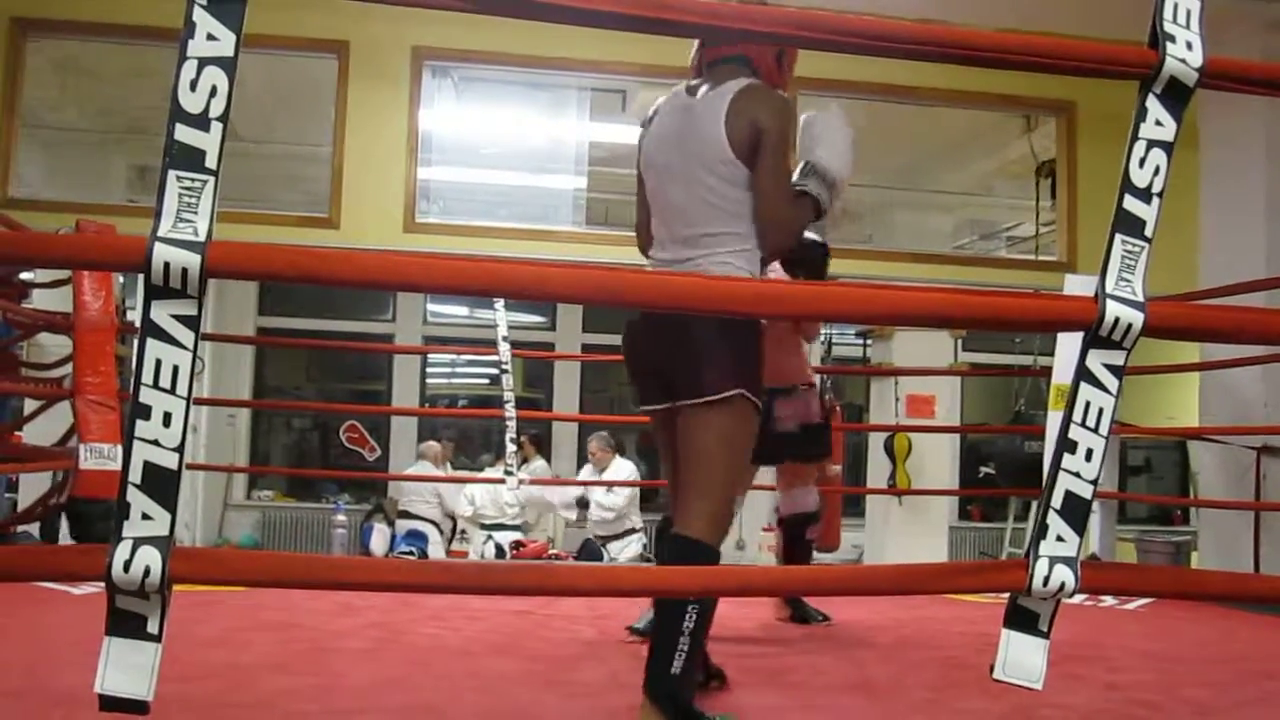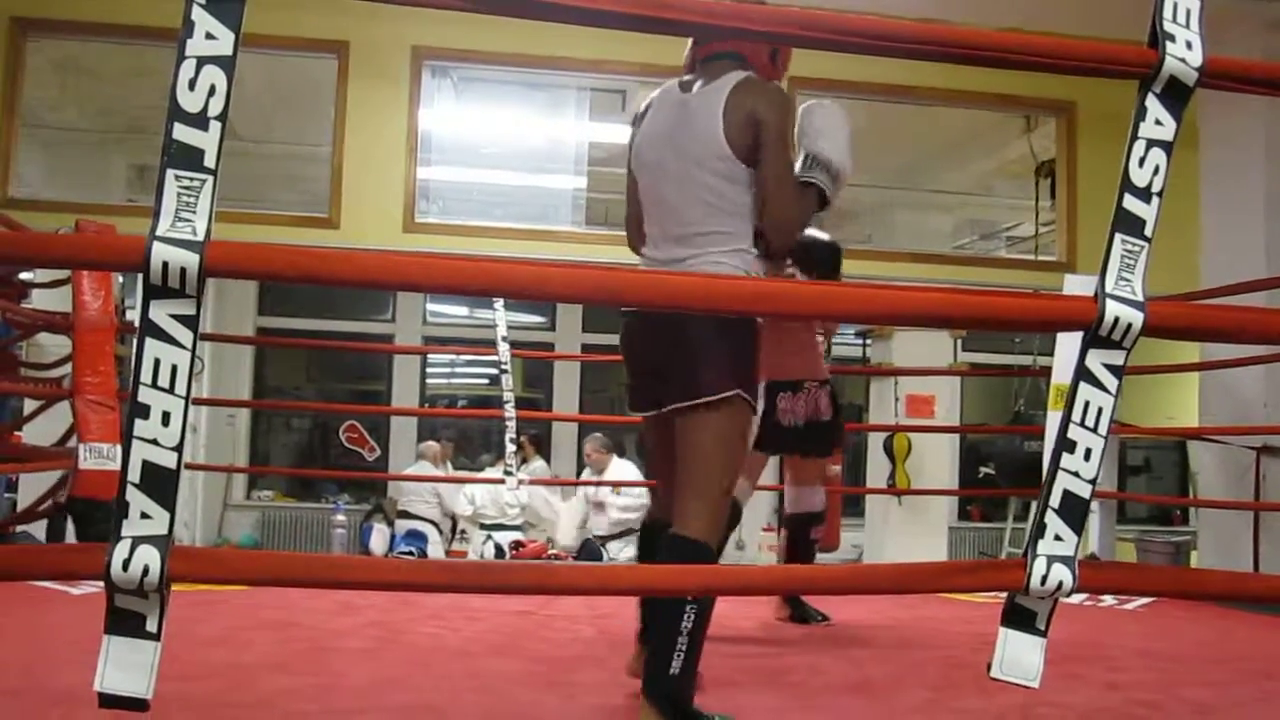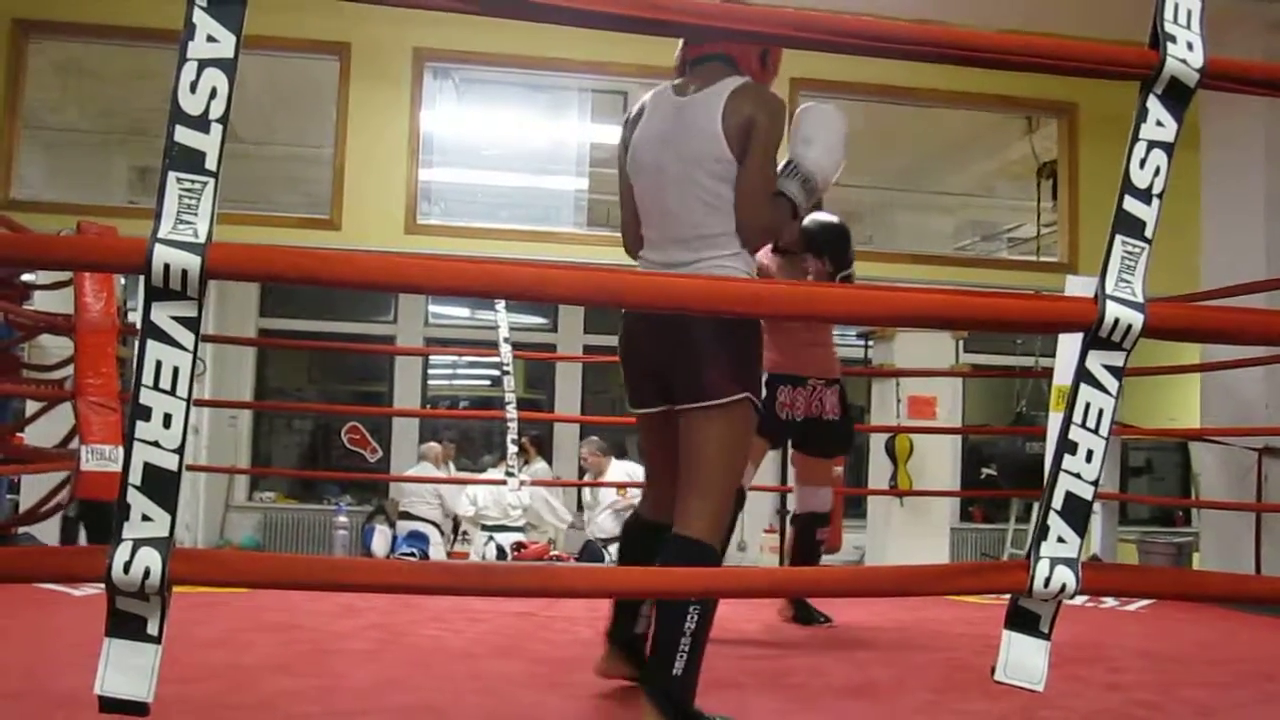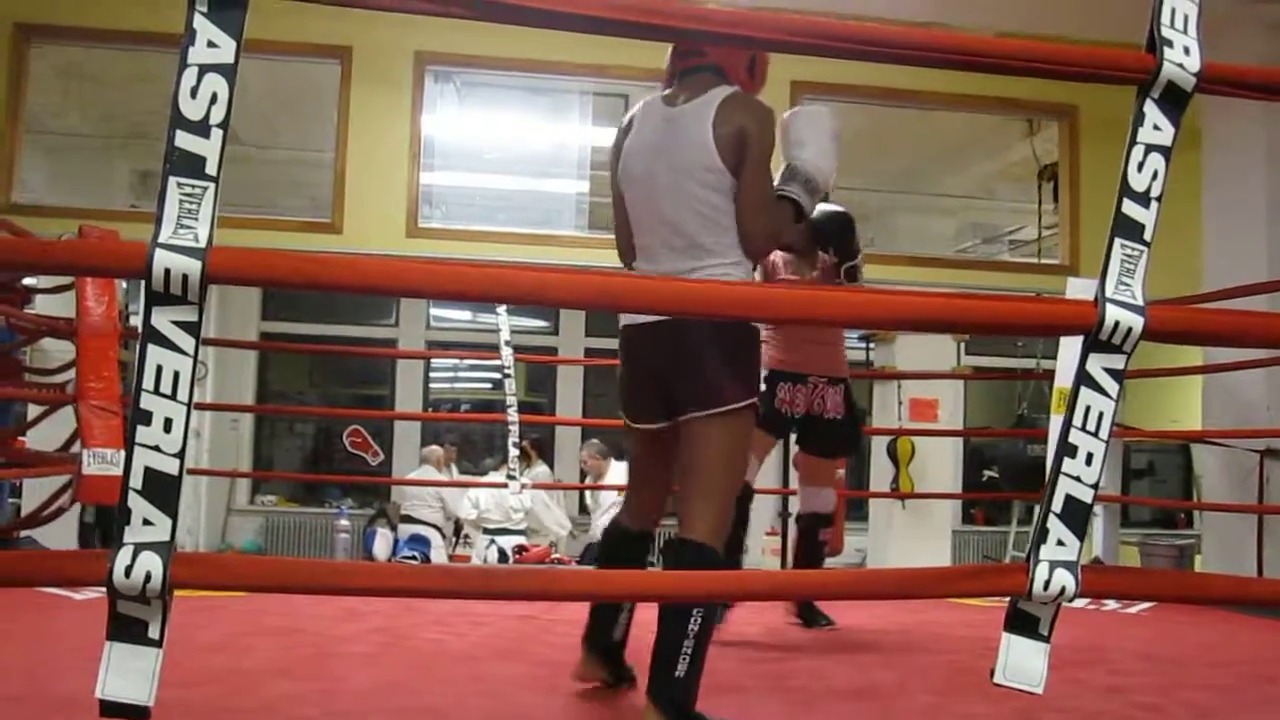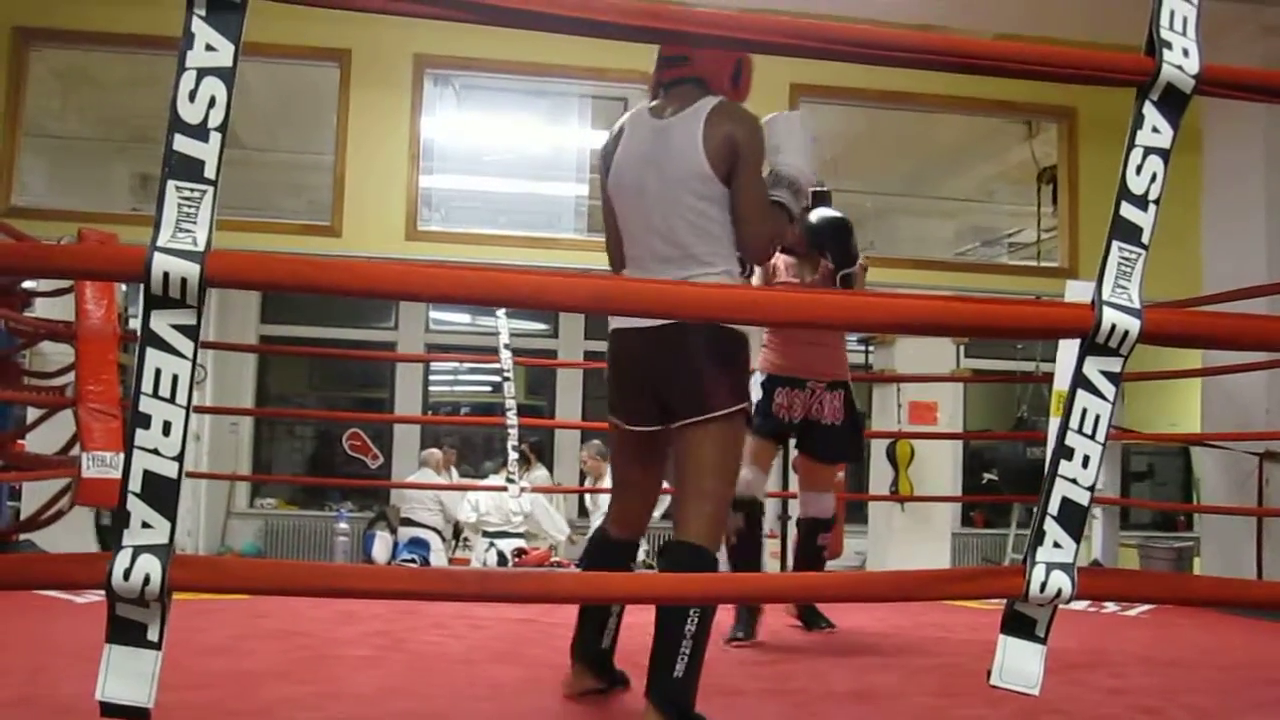
dt=0.1s
person 1, frame 1
left shoulder: (661, 111)
right shoulder: (764, 104)
right elbow: (777, 233)
right wrist: (818, 181)
left hip: (651, 317)
right hip: (717, 317)
left knee: (685, 499)
right knee: (705, 515)
left ankle: (681, 660)
person 1, frame 2
left shoulder: (650, 109)
right shoulder: (763, 101)
right elbow: (779, 228)
right wrist: (821, 171)
left hip: (647, 318)
right hip: (716, 318)
left knee: (670, 497)
right knee: (702, 516)
left ankle: (657, 647)
person 1, frame 3
left shoulder: (643, 111)
right shoulder: (755, 103)
left elbow: (633, 239)
right elbow: (756, 229)
right wrist: (803, 179)
left hip: (646, 318)
right hip: (716, 318)
left knee: (661, 498)
right knee: (704, 516)
left ankle: (624, 644)
person 1, frame 4
left shoulder: (634, 123)
right shoulder: (746, 114)
left elbow: (629, 252)
right elbow: (760, 239)
right wrist: (803, 184)
left hip: (643, 332)
right hip: (716, 330)
left knee: (643, 502)
right knee: (705, 522)
left ankle: (599, 651)
person 1, frame 5
left shoulder: (621, 134)
right shoulder: (733, 122)
left elbow: (619, 258)
right elbow: (757, 245)
left hip: (632, 336)
right hip: (703, 334)
left knee: (628, 510)
right knee: (700, 525)
left ankle: (588, 661)
person 2, frame 1
left shoulder: (785, 272)
left elbow: (809, 334)
left wrist: (813, 280)
left hip: (798, 391)
right hip: (759, 393)
left knee: (801, 493)
left ankle: (790, 595)
person 2, frame 2
left shoulder: (807, 271)
left elbow: (827, 328)
left wrist: (826, 278)
left hip: (812, 387)
right hip: (767, 388)
left knee: (808, 492)
left ankle: (791, 595)
person 2, frame 3
left shoulder: (822, 259)
right shoulder: (763, 260)
left wrist: (841, 268)
left hip: (822, 388)
right hip: (774, 381)
left knee: (817, 493)
left ankle: (796, 595)
person 2, frame 4
left shoulder: (836, 260)
right shoulder: (770, 259)
left wrist: (845, 257)
left hip: (827, 385)
right hip: (776, 379)
left knee: (819, 493)
left ankle: (802, 598)
person 2, frame 5
left shoulder: (844, 261)
right shoulder: (770, 262)
left wrist: (844, 266)
left hip: (827, 391)
right hip: (775, 382)
left knee: (820, 494)
right knee: (746, 484)
left ankle: (803, 598)
right ankle: (747, 602)
